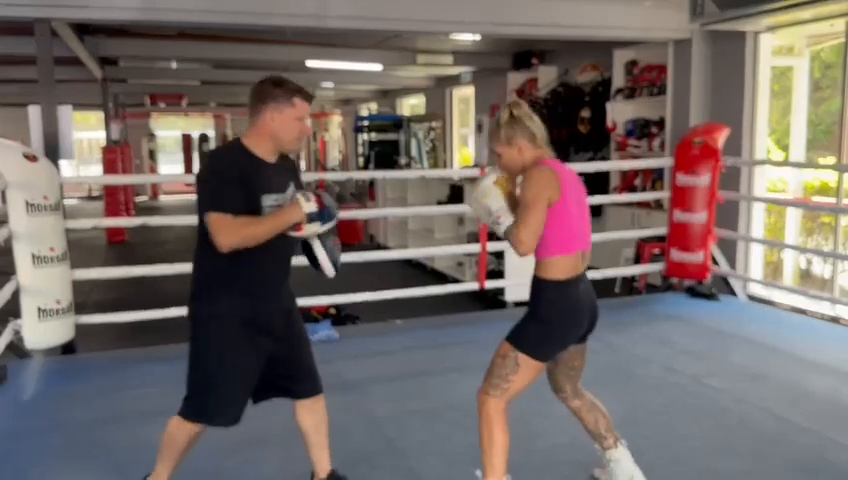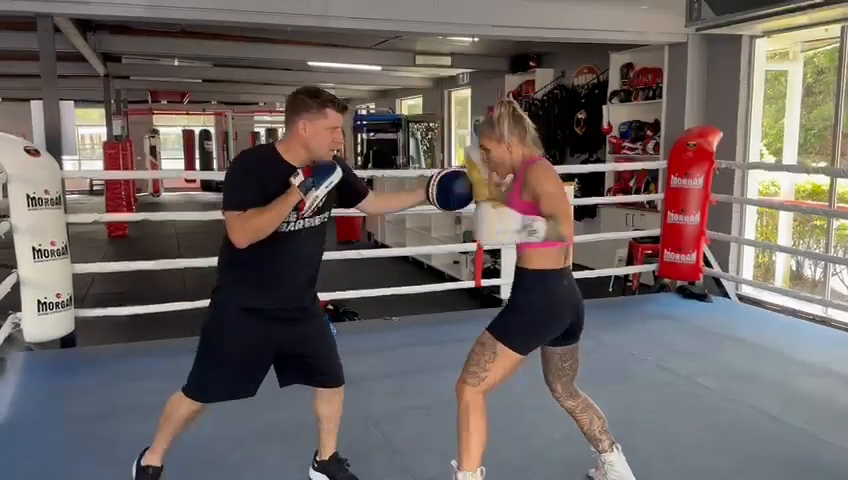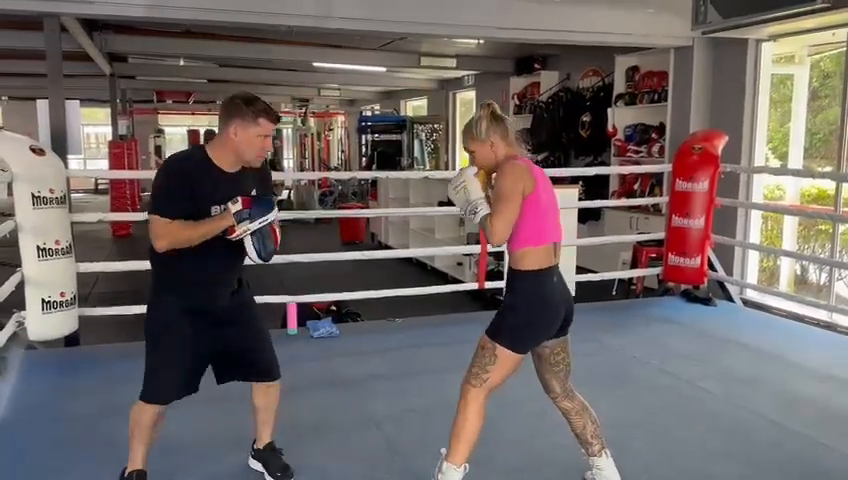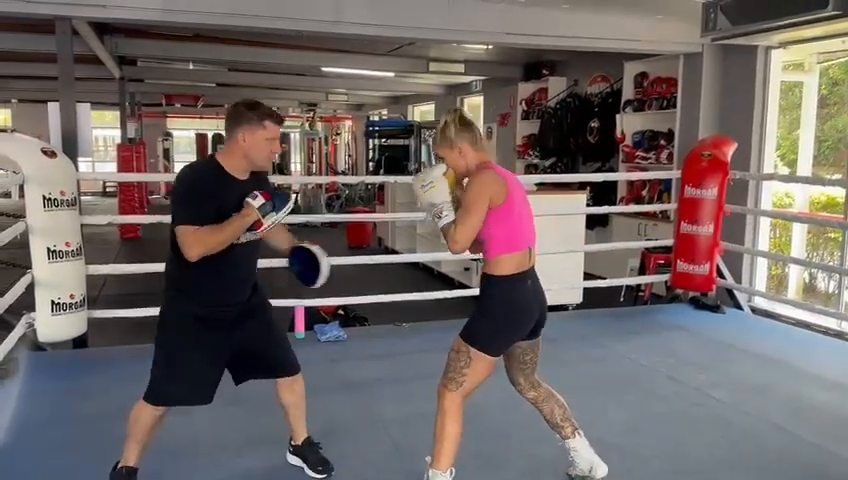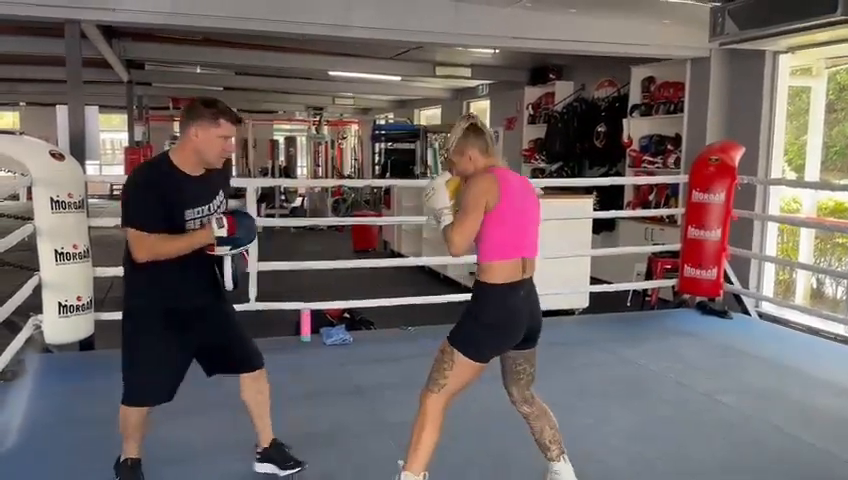
dt=1s
person 1, frame 1
left shoulder: (286, 166)
right shoulder: (223, 165)
right elbow: (227, 237)
left wrist: (310, 228)
right wrist: (292, 214)
left hip: (276, 305)
right hip: (224, 311)
left knee: (309, 389)
right knee: (201, 410)
person 1, frame 2
left shoulder: (331, 170)
right shoulder: (251, 166)
left elbow: (374, 202)
right elbow: (240, 234)
left wrist: (429, 192)
right wrist: (295, 195)
left hip: (298, 304)
right hip: (243, 304)
left knee: (331, 380)
right knee: (202, 390)
person 1, frame 3
left shoulder: (257, 175)
right shoulder: (181, 169)
left elbow: (266, 226)
right elbow: (162, 238)
right wrist: (226, 220)
left hip: (231, 297)
right hip: (178, 304)
left knee: (268, 374)
right knee: (158, 394)
left ankle: (263, 449)
person 1, frame 4
left shoulder: (257, 180)
right shoulder: (196, 179)
right elbow: (194, 248)
left wrist: (294, 248)
right wrist: (249, 214)
left hip: (244, 301)
right hip: (191, 310)
left knee: (288, 370)
right knee: (161, 396)
left ankle: (301, 444)
person 1, frame 5
left shoulder: (217, 174)
right shoulder: (148, 179)
right elbow: (142, 249)
right wrist: (208, 235)
left hip: (207, 299)
right hip: (154, 308)
left knee: (251, 366)
right knee: (141, 394)
left ankle: (268, 448)
person 2, frame 1
left shoulder: (538, 175)
right shoulder: (566, 175)
left elbow: (524, 245)
left wrist: (497, 212)
right wrist: (507, 197)
left hip: (553, 305)
right hip: (580, 300)
left knee: (491, 399)
right knee: (569, 391)
person 2, frame 2
left shoulder: (536, 171)
right shoulder: (520, 179)
left elbow: (565, 227)
left wrist: (518, 226)
right wrist: (486, 187)
left hip: (534, 297)
right hip: (566, 296)
left knee: (470, 389)
right knee: (565, 392)
person 2, frame 3
left shoulder: (513, 173)
right shoulder: (533, 172)
left elbow: (497, 235)
left wrist: (473, 199)
right wrist: (483, 197)
left hip: (528, 296)
right hip: (556, 293)
left knee: (474, 390)
right knee: (560, 391)
person 2, frame 4
left shoulder: (484, 179)
right shoulder: (503, 177)
left elbow: (457, 243)
left wrist: (439, 201)
right wrist: (447, 199)
left hip: (503, 300)
right hip: (529, 295)
left knee: (451, 395)
right knee: (527, 382)
person 2, frame 5
left shoulder: (482, 183)
right shoulder: (524, 185)
left elbow: (457, 246)
left wrist: (442, 209)
left hip: (493, 307)
right hip: (526, 303)
left knee: (433, 397)
right knee: (523, 397)
